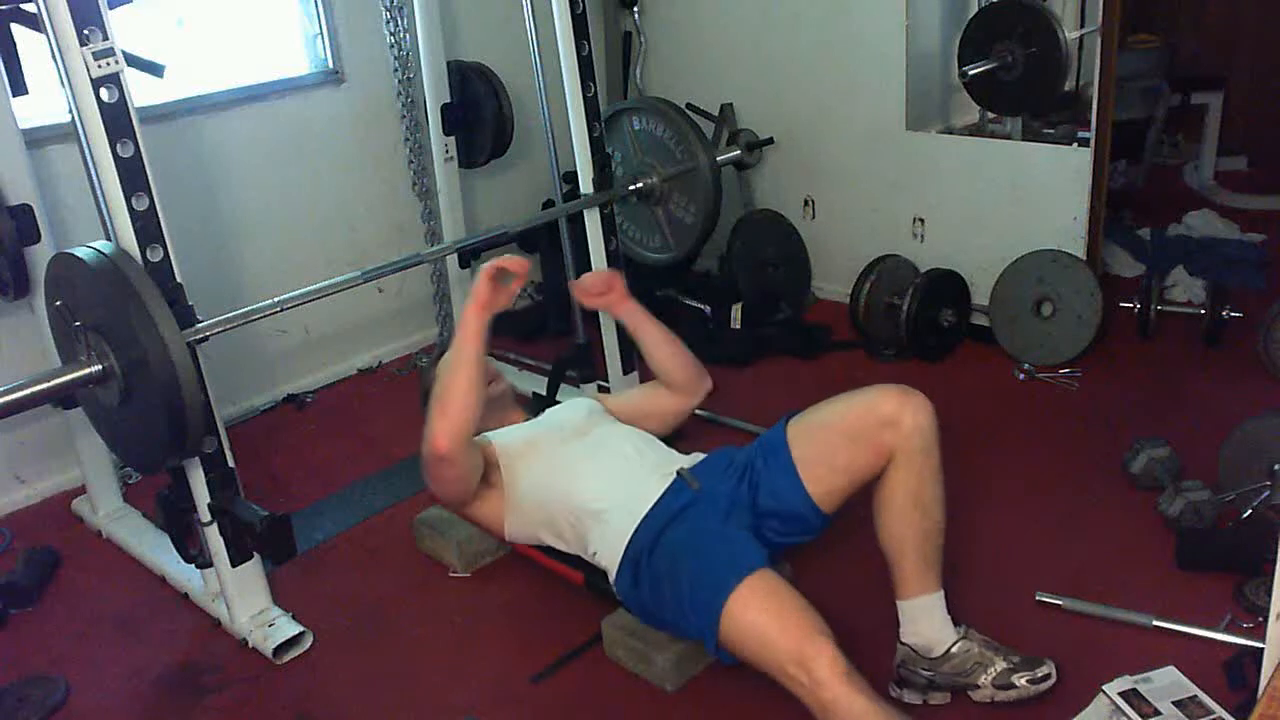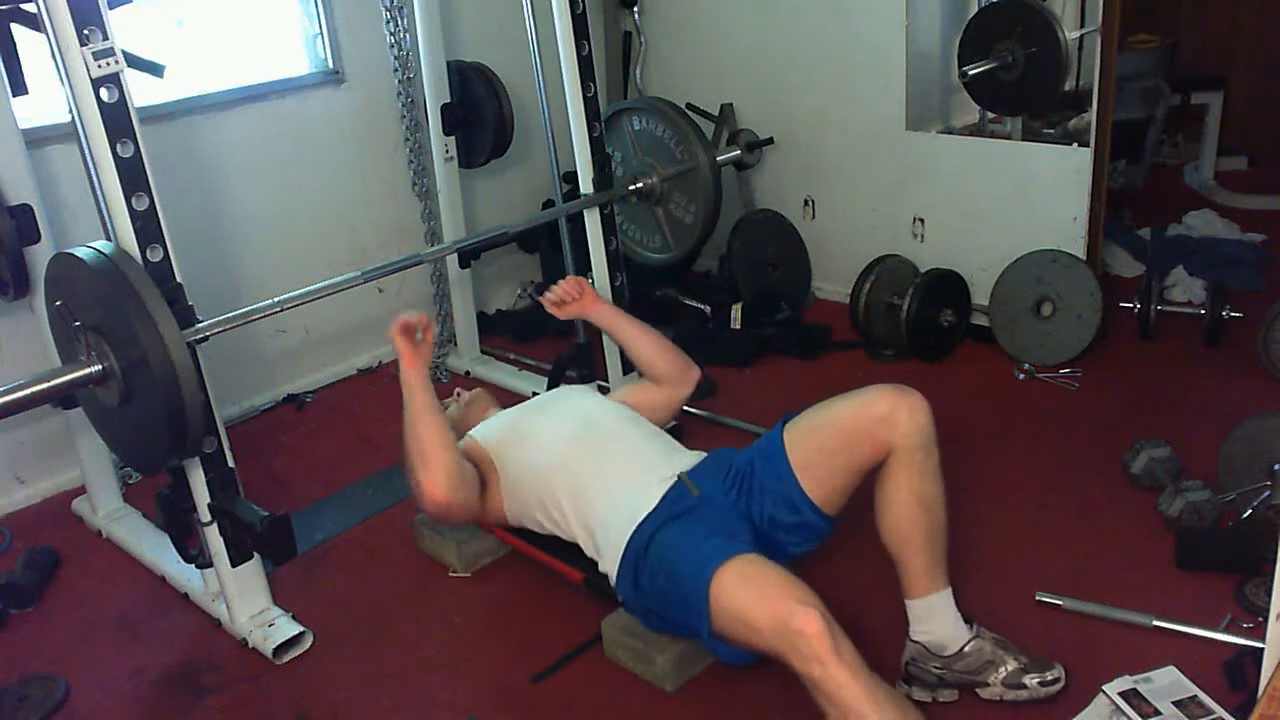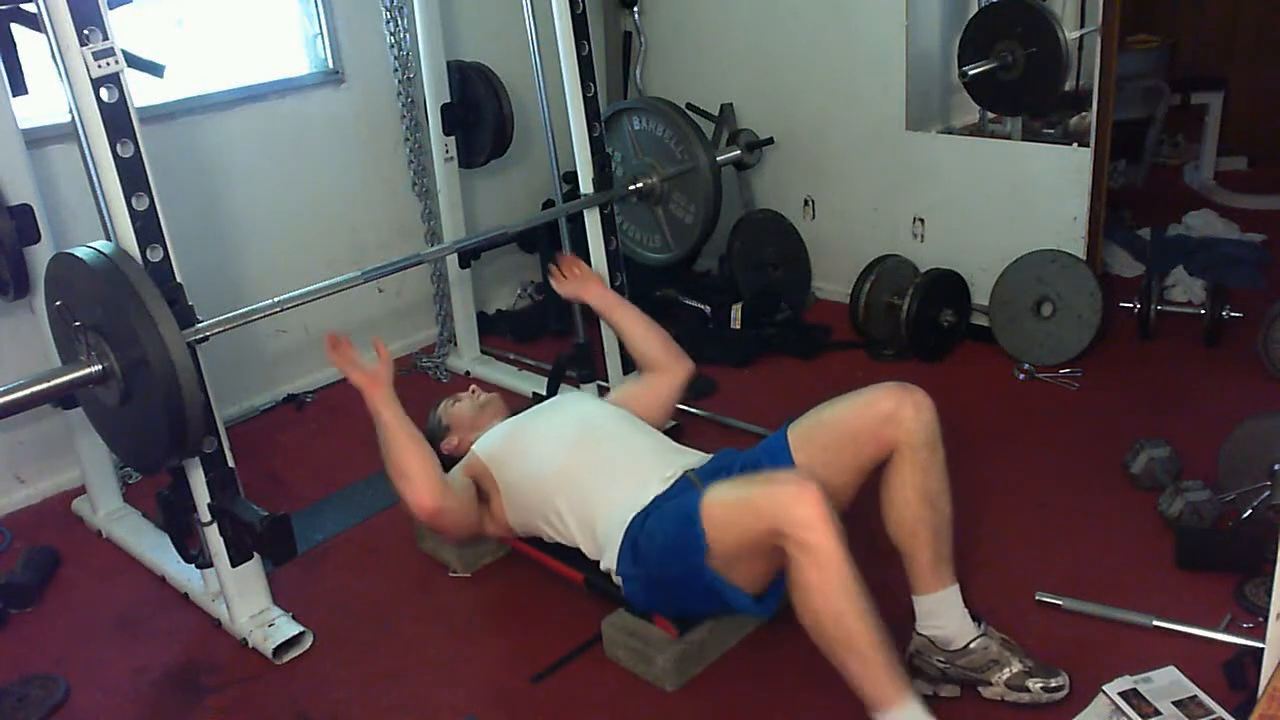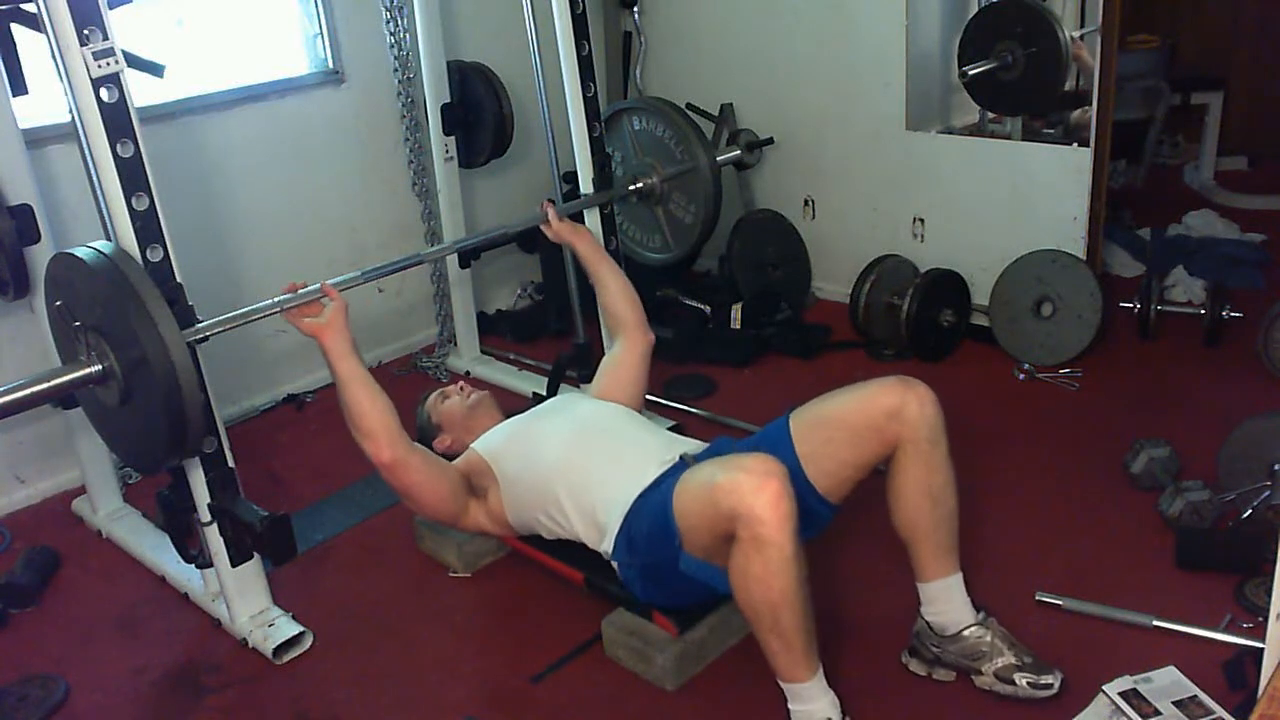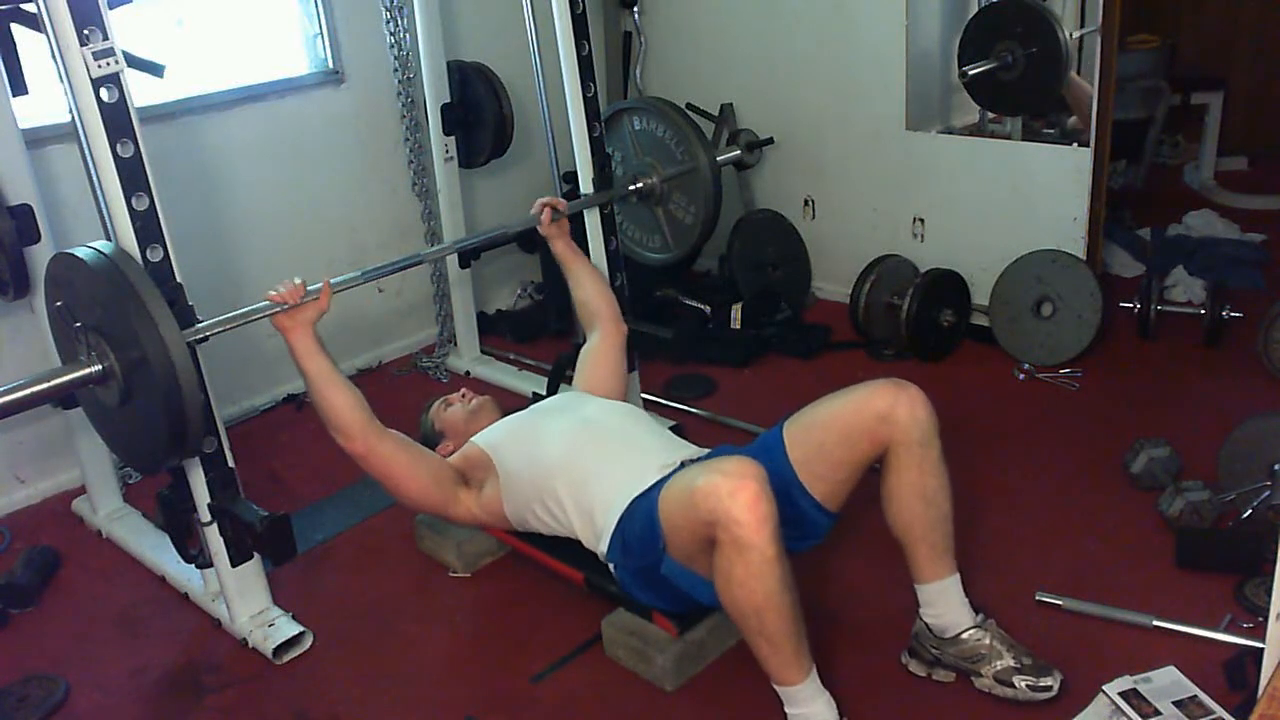
dt=0.7s
person 1, frame 1
left shoulder: (578, 410)
right shoulder: (475, 474)
left elbow: (690, 388)
right elbow: (443, 443)
left wrist: (623, 306)
right wrist: (475, 315)
left hip: (719, 479)
right hip: (656, 537)
left knee: (902, 413)
right knee: (819, 668)
left ankle: (930, 648)
person 1, frame 2
left shoulder: (570, 401)
right shoulder: (471, 457)
left elbow: (679, 378)
right elbow: (438, 493)
left wrist: (597, 311)
right wrist: (414, 371)
left hip: (722, 479)
right hip: (657, 538)
left knee: (898, 411)
right knee: (807, 629)
left ankle: (940, 645)
person 1, frame 3
left shoulder: (578, 408)
right shoulder: (476, 476)
left elbow: (673, 369)
right elbow: (428, 501)
left wrist: (595, 294)
right wrist: (382, 398)
left hip: (715, 476)
right hip: (654, 543)
left knee: (901, 410)
right knee: (802, 507)
left ankle: (945, 639)
person 1, frame 4
left shoulder: (574, 407)
right shoulder: (471, 482)
left elbow: (635, 334)
right elbow: (388, 452)
left wrist: (580, 240)
right wrist: (334, 338)
left hip: (713, 470)
right hip: (652, 531)
left knee: (907, 404)
right knee: (760, 490)
left ankle: (947, 626)
person 1, frame 5
left shoulder: (572, 405)
right shoulder: (471, 478)
left elbow: (608, 327)
right elbow: (363, 436)
left wrist: (561, 243)
right wrist: (301, 335)
left hip: (718, 483)
right hip: (648, 527)
left knee: (899, 407)
right knee: (740, 491)
left ankle: (947, 629)
